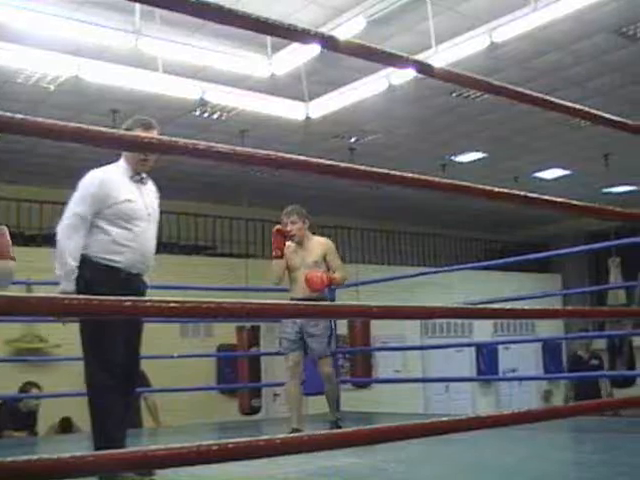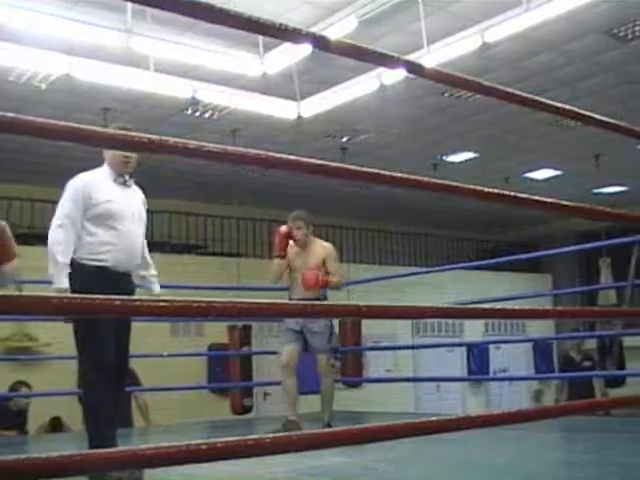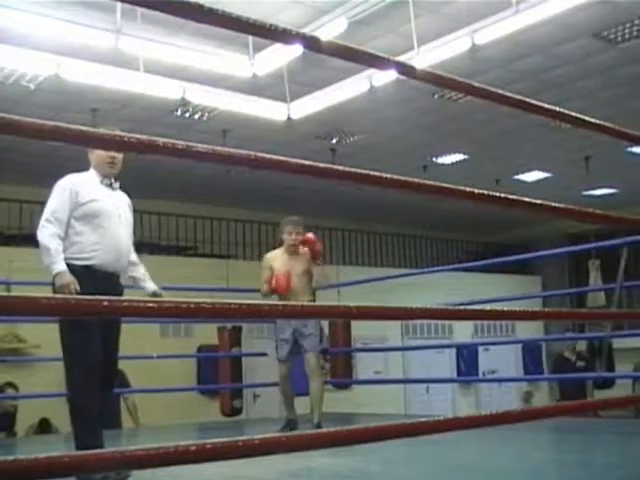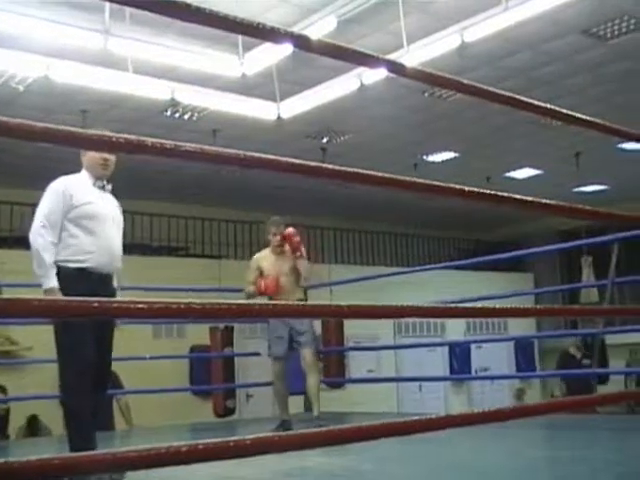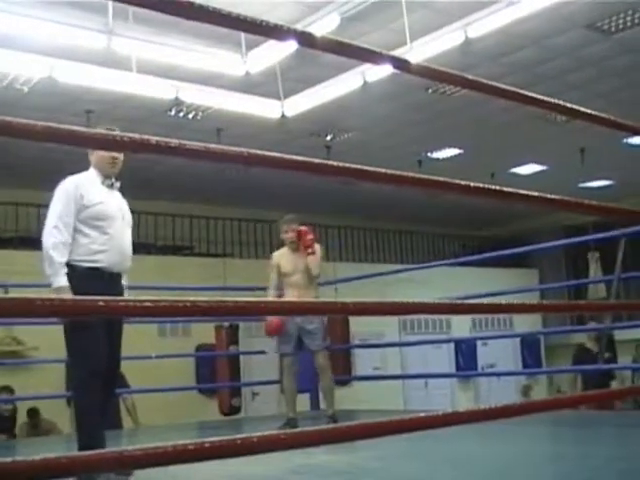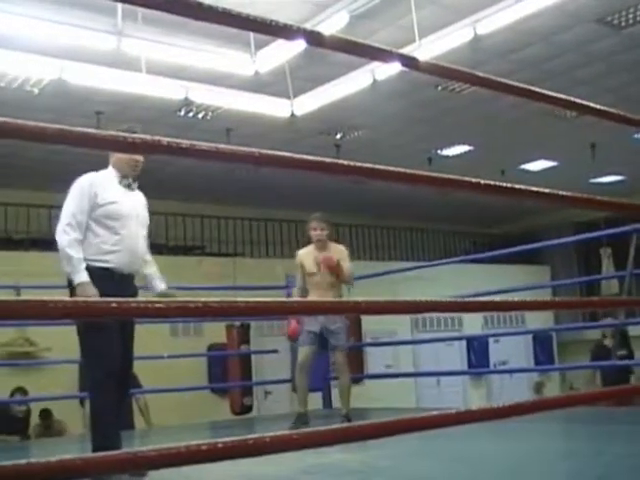
dt=0.3s
person 1, frame 1
left shoulder: (150, 189)
right shoulder: (101, 180)
right elbow: (69, 229)
right wrist: (68, 286)
left hip: (133, 285)
right hip: (101, 281)
left knee: (128, 370)
right knee: (106, 369)
left ankle: (117, 450)
person 1, frame 2
left shoulder: (138, 195)
right shoulder: (85, 184)
right elbow: (61, 231)
left wrist: (153, 285)
right wrist: (60, 281)
left hip: (122, 285)
right hip: (90, 281)
left knee: (117, 367)
right knee: (97, 366)
left ankle: (107, 444)
right ankle: (101, 450)
person 1, frame 3
left shoulder: (124, 199)
right shoulder: (72, 185)
right elbow: (48, 230)
left wrist: (149, 286)
right wrist: (59, 270)
left hip: (111, 287)
right hip: (81, 282)
left knee: (106, 369)
right knee: (85, 368)
left ankle: (95, 445)
right ankle: (90, 451)
person 1, frame 4
left shoulder: (112, 201)
right shoulder: (65, 187)
right elbow: (42, 234)
left wrist: (110, 290)
right wrist: (49, 283)
left hip: (103, 288)
right hip: (73, 283)
left knee: (99, 369)
right knee: (78, 368)
left ankle: (87, 446)
right ankle: (82, 451)
person 1, frame 5
left shoulder: (119, 199)
right shoulder: (75, 186)
right elbow: (54, 236)
left wrist: (122, 293)
right wrist: (60, 283)
left hip: (111, 287)
right hip: (84, 283)
left knee: (109, 369)
right knee: (89, 368)
left ankle: (96, 446)
right ankle: (91, 452)
person 1, frame 6
left shoulder: (139, 199)
right shoulder: (90, 184)
right elbow: (68, 234)
left wrist: (160, 286)
right wrist: (80, 281)
left hip: (124, 286)
right hip: (94, 283)
left knee: (121, 371)
right knee: (104, 369)
left ankle: (108, 447)
right ankle: (107, 452)
person 2, frame 1
left shoulder: (324, 245)
right shoulder: (285, 248)
left elbow: (342, 275)
right elbow: (277, 279)
left wrist: (327, 280)
right wrist: (277, 249)
left knee: (326, 370)
right knee: (293, 369)
left ankle: (334, 418)
right ankle: (296, 427)
person 2, frame 2
left shoulder: (326, 249)
right shoulder: (287, 247)
left elbow: (338, 282)
right elbow: (275, 277)
left wrist: (323, 281)
right wrist: (279, 249)
left knee: (324, 366)
right knee: (287, 362)
left ankle: (326, 421)
right ankle: (292, 420)
person 2, frame 3
left shoulder: (310, 253)
right shoulder: (271, 258)
left elbow: (317, 284)
right elbow: (264, 292)
left wrist: (317, 257)
right wrist: (272, 287)
right hip: (285, 316)
left knee: (313, 367)
right knee: (283, 373)
left ankle: (316, 422)
right ankle: (291, 418)
person 2, frame 4
left shoulder: (298, 250)
right shoulder: (258, 259)
left elbow: (305, 276)
right elbow: (248, 288)
left wrist: (297, 249)
right wrist: (259, 288)
right hip: (277, 316)
left knee: (309, 362)
right knee: (278, 369)
left ankle: (317, 415)
right ankle: (285, 419)
person 2, frame 5
left shoulder: (314, 248)
right shoulder: (277, 257)
left elbow: (315, 273)
right elbow: (273, 288)
left wrist: (309, 246)
left hip: (312, 312)
right hip: (288, 315)
left knee: (322, 363)
right knee: (288, 366)
left ankle: (331, 414)
right ankle: (291, 417)
person 2, frame 6
left shoulder: (340, 251)
right shoulder: (301, 255)
left elbow: (349, 277)
right elbow: (300, 287)
left wrist: (337, 270)
left hip: (336, 313)
right hip: (311, 313)
left knee: (341, 363)
right knee: (302, 362)
left ankle: (345, 414)
right ankle: (302, 413)
